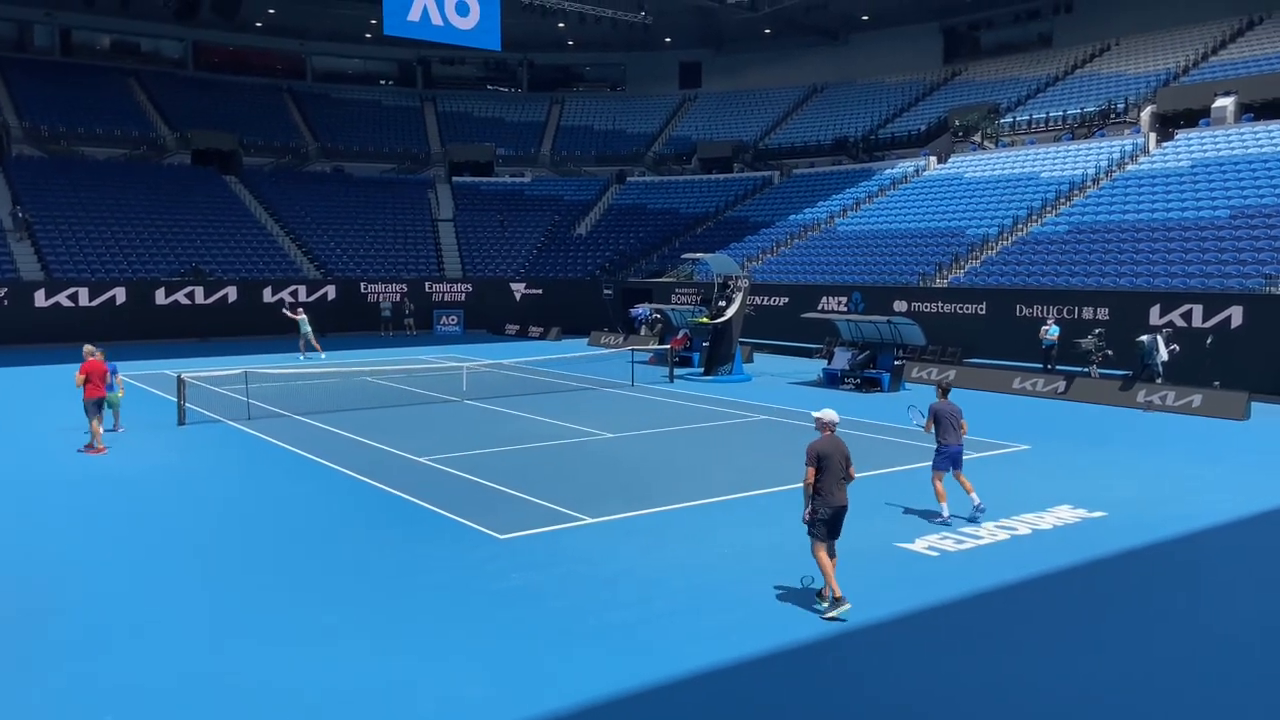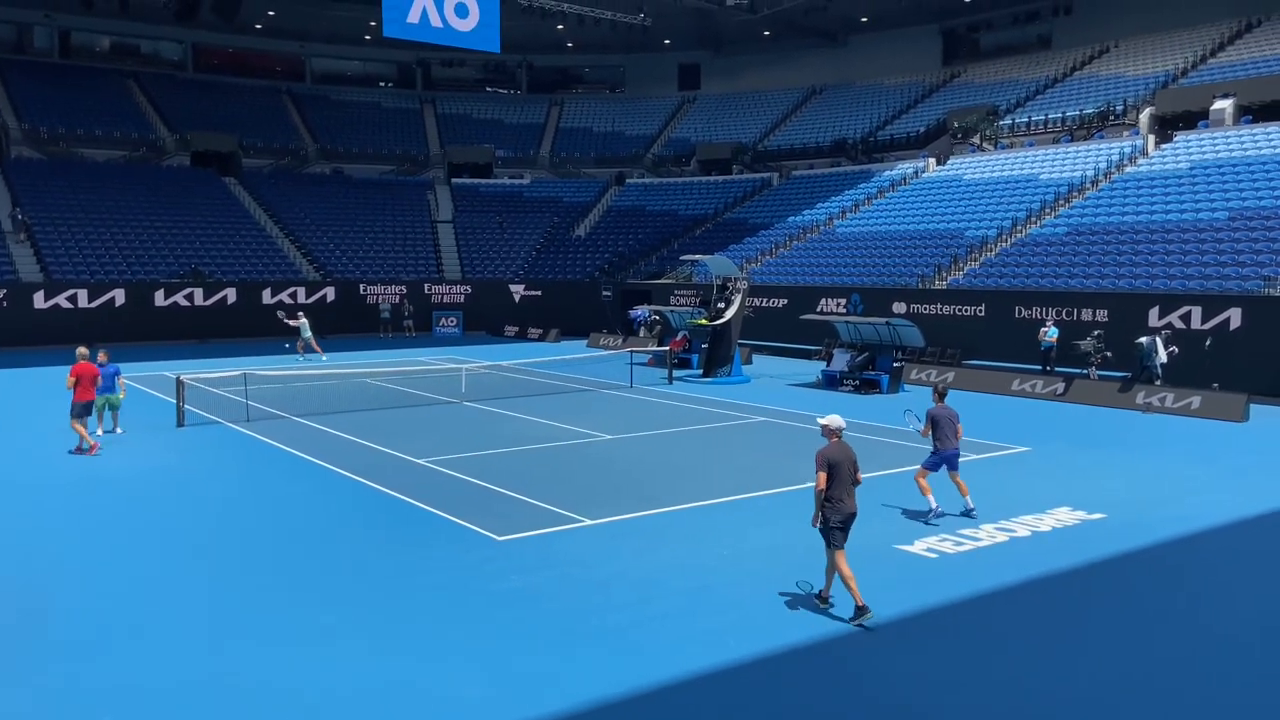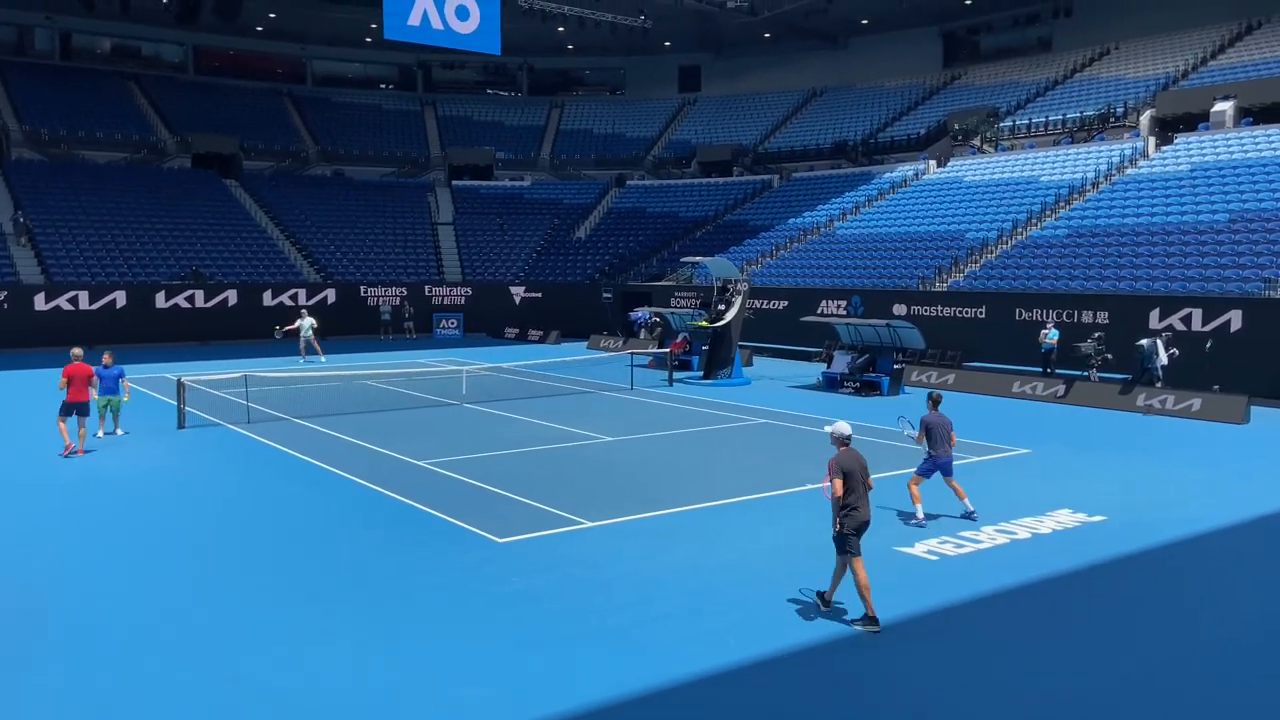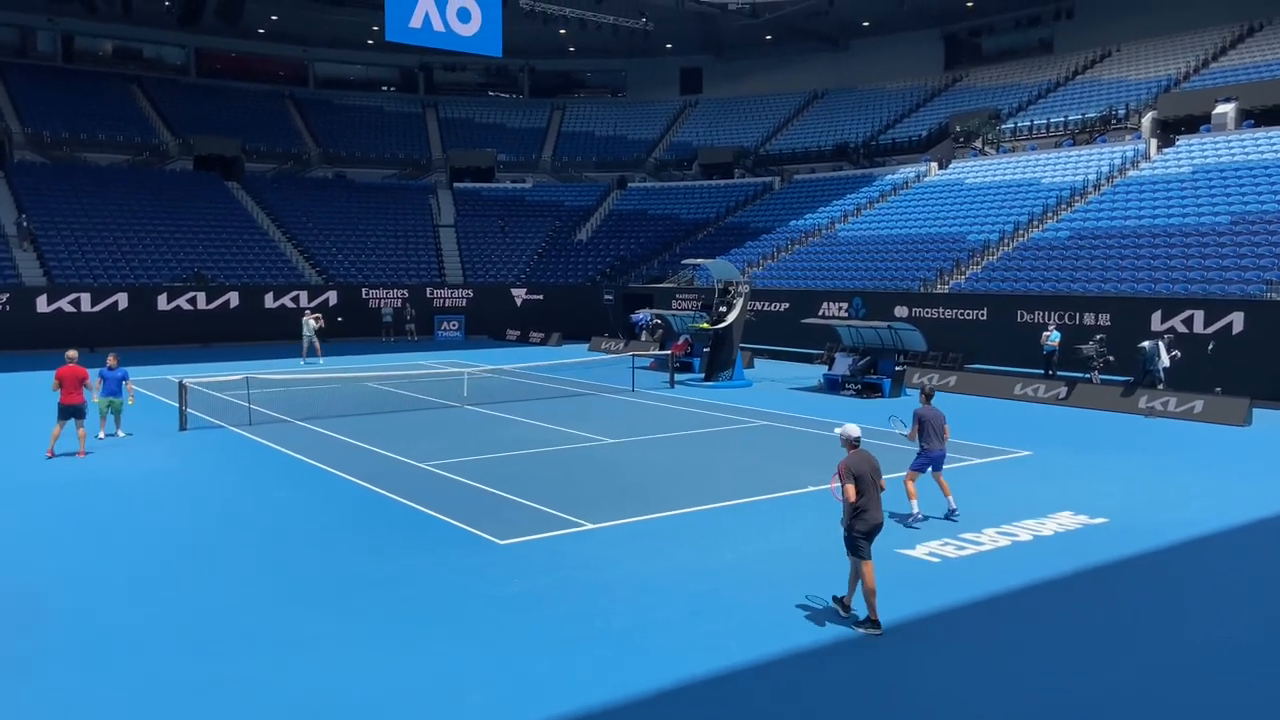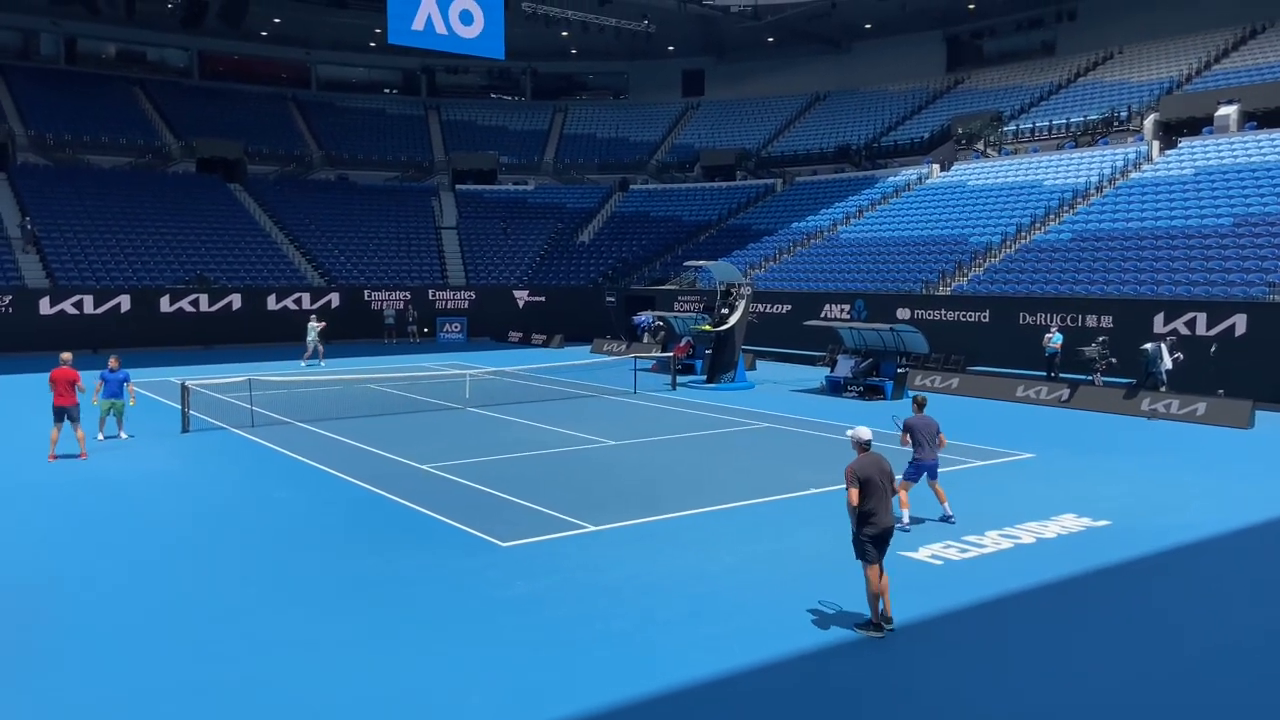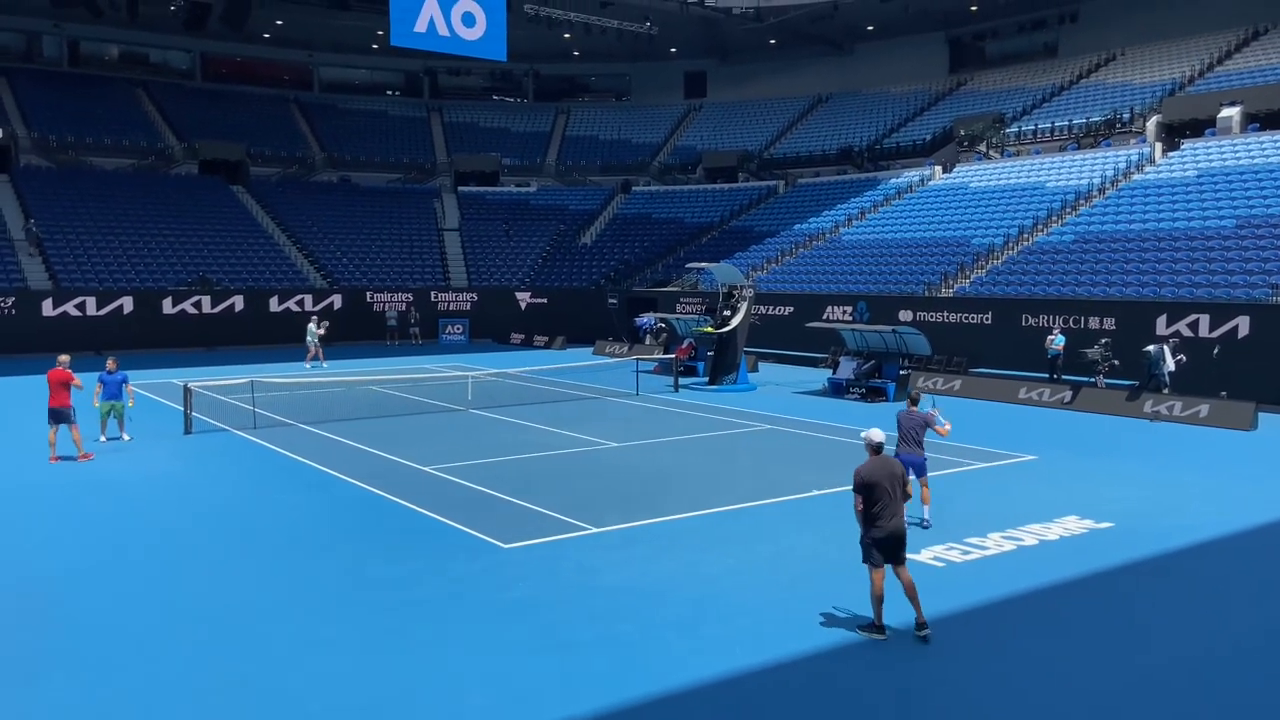
dt=0.2s
person 1, frame 1
left shoulder: (815, 446)
right shoulder: (842, 445)
left elbow: (808, 481)
right elbow: (851, 476)
left wrist: (806, 506)
left hip: (823, 505)
right hip: (842, 504)
left knee: (819, 551)
right knee: (830, 548)
left ankle: (838, 597)
right ankle: (825, 594)
person 1, frame 2
left shoulder: (824, 453)
right shoulder: (849, 450)
left elbow: (820, 486)
right elbow: (858, 480)
left wrist: (817, 512)
left hip: (833, 512)
right hip: (850, 509)
left knee: (839, 560)
right knee: (832, 553)
left ankle: (861, 606)
right ankle: (824, 596)
person 1, frame 3
left shoulder: (836, 461)
right shoulder: (858, 456)
left elbow: (837, 493)
right elbow: (870, 485)
left wrist: (835, 517)
left hip: (848, 520)
right hip: (864, 516)
left knee: (857, 567)
right knee: (842, 558)
left ankle: (871, 617)
right ankle: (826, 598)
person 1, frame 4
left shoulder: (846, 464)
right shoulder: (870, 457)
left elbow: (850, 498)
right elbow: (881, 486)
left wrist: (845, 518)
left hip: (859, 523)
right hip: (877, 519)
left knee: (865, 569)
right knee: (858, 563)
left ankle: (873, 620)
right ankle: (846, 602)
person 1, frame 5
left shoulder: (853, 468)
right shoulder: (883, 461)
left elbow: (852, 503)
right elbow: (894, 489)
left wrist: (854, 522)
left hip: (867, 528)
right hip: (887, 524)
left knee: (871, 573)
right knee: (879, 569)
left ankle: (876, 624)
right ankle: (887, 614)
person 1, frame 6
left shoulder: (862, 471)
right shoulder: (897, 465)
left elbow: (858, 507)
right elbow: (908, 493)
left wrist: (862, 527)
left hip: (874, 531)
right hip: (898, 528)
left knee: (877, 577)
right knee: (902, 573)
left ankle: (877, 626)
right ankle: (921, 621)
